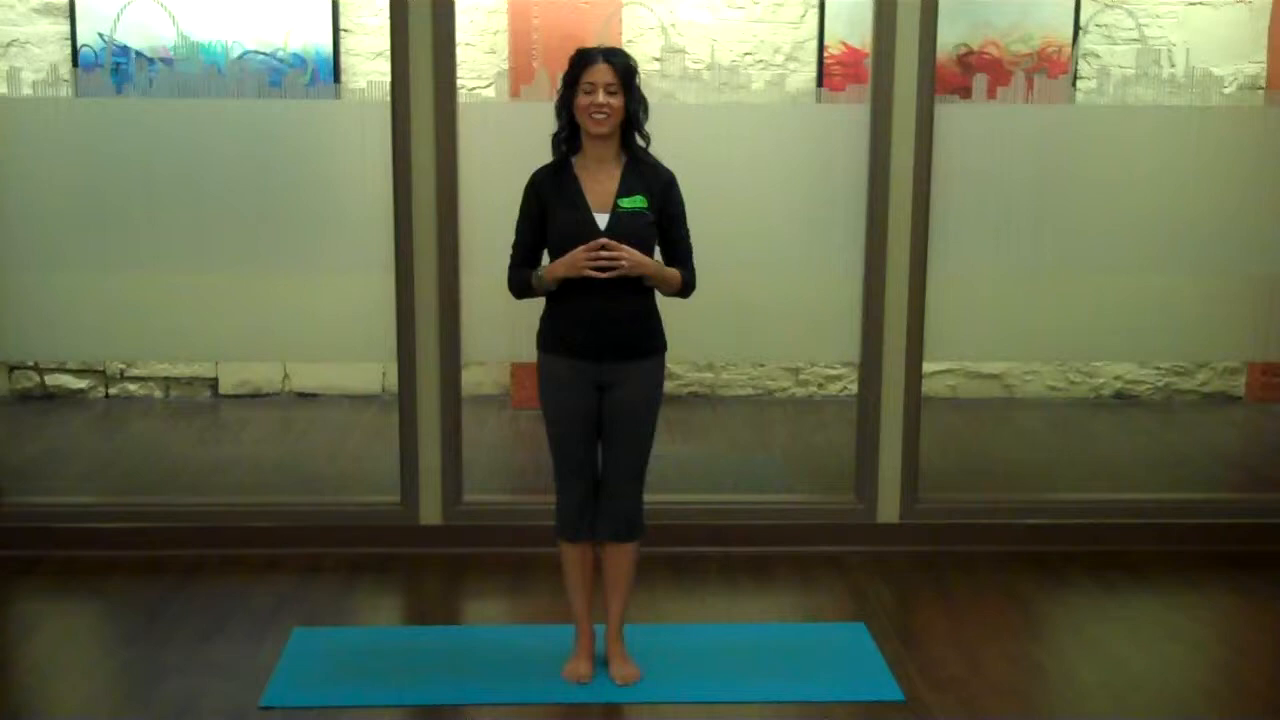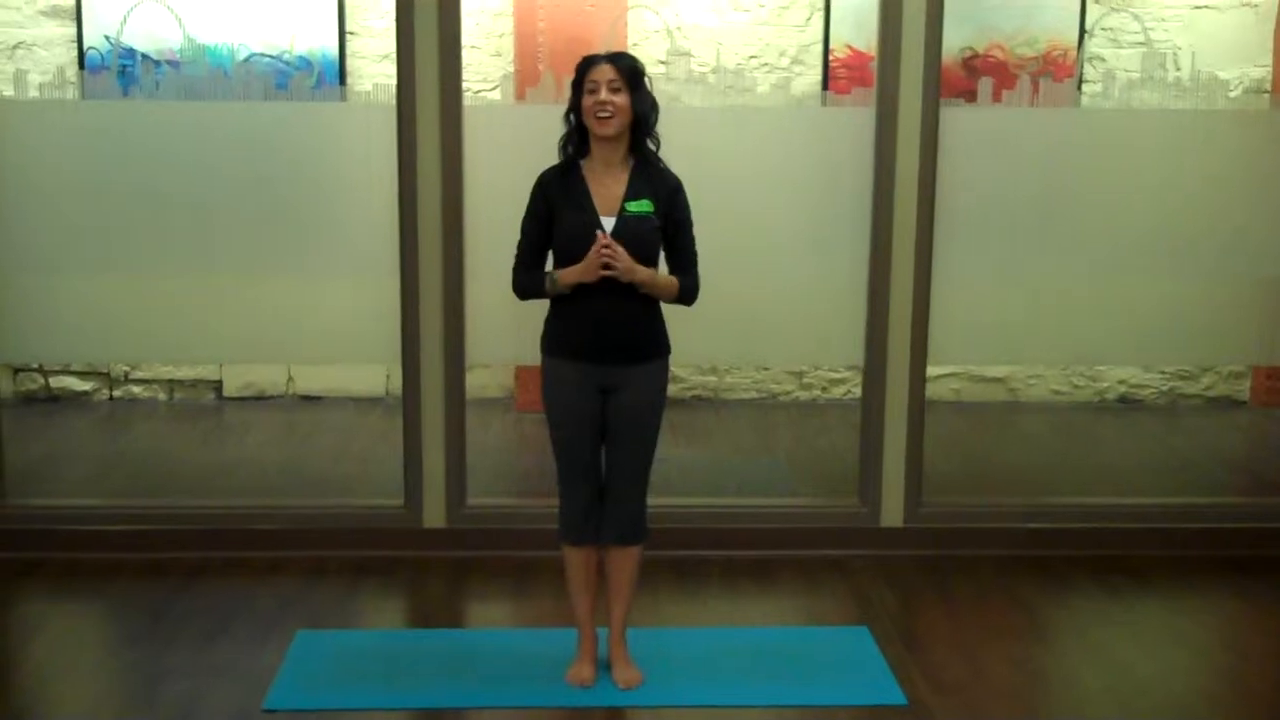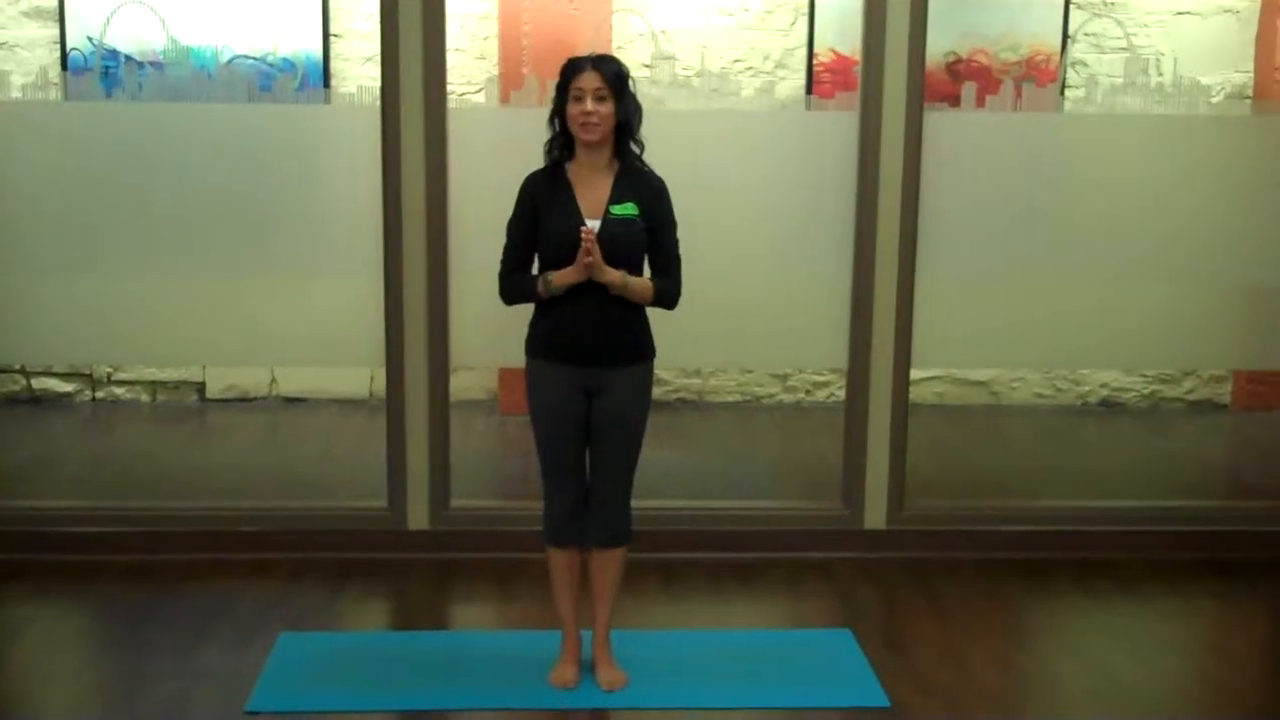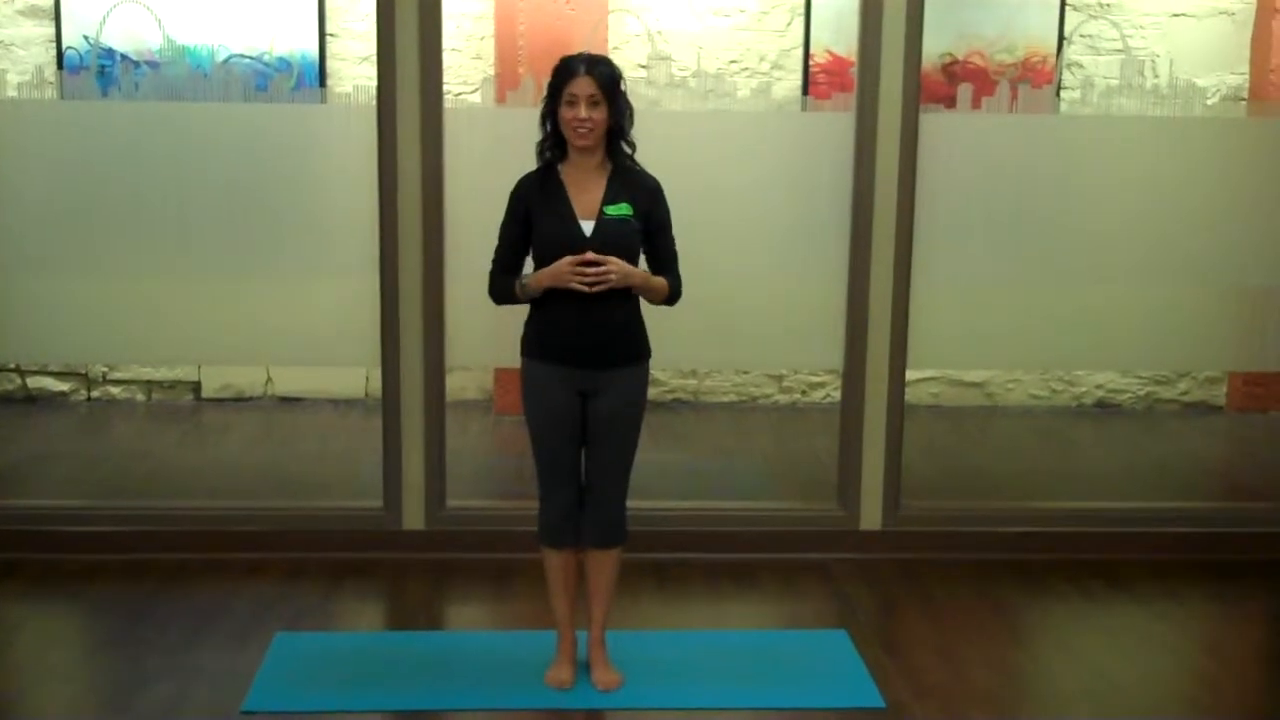
dt=0.4s
person 1, frame 1
left shoulder: (656, 180)
right shoulder: (546, 183)
left elbow: (684, 280)
right elbow: (519, 280)
left wrist: (643, 264)
right wrist: (563, 267)
left hip: (636, 361)
right hip: (565, 360)
left knee: (623, 496)
right knee: (575, 495)
left ankle: (616, 637)
right ankle: (582, 638)
person 1, frame 2
left shoulder: (662, 186)
right shoulder: (553, 184)
left elbow: (687, 286)
right elbow: (524, 279)
left wrist: (633, 271)
right wrist: (579, 272)
left hip: (640, 364)
right hip: (569, 363)
left knee: (626, 499)
right knee: (578, 498)
left ankle: (619, 641)
right ankle: (585, 641)
person 1, frame 3
left shoulder: (648, 188)
right shoulder: (539, 187)
left elbow: (669, 291)
right elbow: (511, 285)
left wrist: (609, 274)
right wrist: (570, 273)
left hip: (625, 367)
right hip: (554, 365)
left knee: (610, 501)
right knee: (562, 501)
left ankle: (602, 643)
right ankle: (568, 643)
person 1, frame 4
left shoulder: (642, 189)
right shoulder: (532, 190)
left elbow: (671, 287)
right elbow: (500, 285)
left wrist: (628, 275)
right wrist: (546, 278)
left hip: (621, 368)
right hip: (550, 367)
left knee: (606, 502)
right knee: (558, 502)
left ankle: (598, 644)
right ankle: (564, 644)
